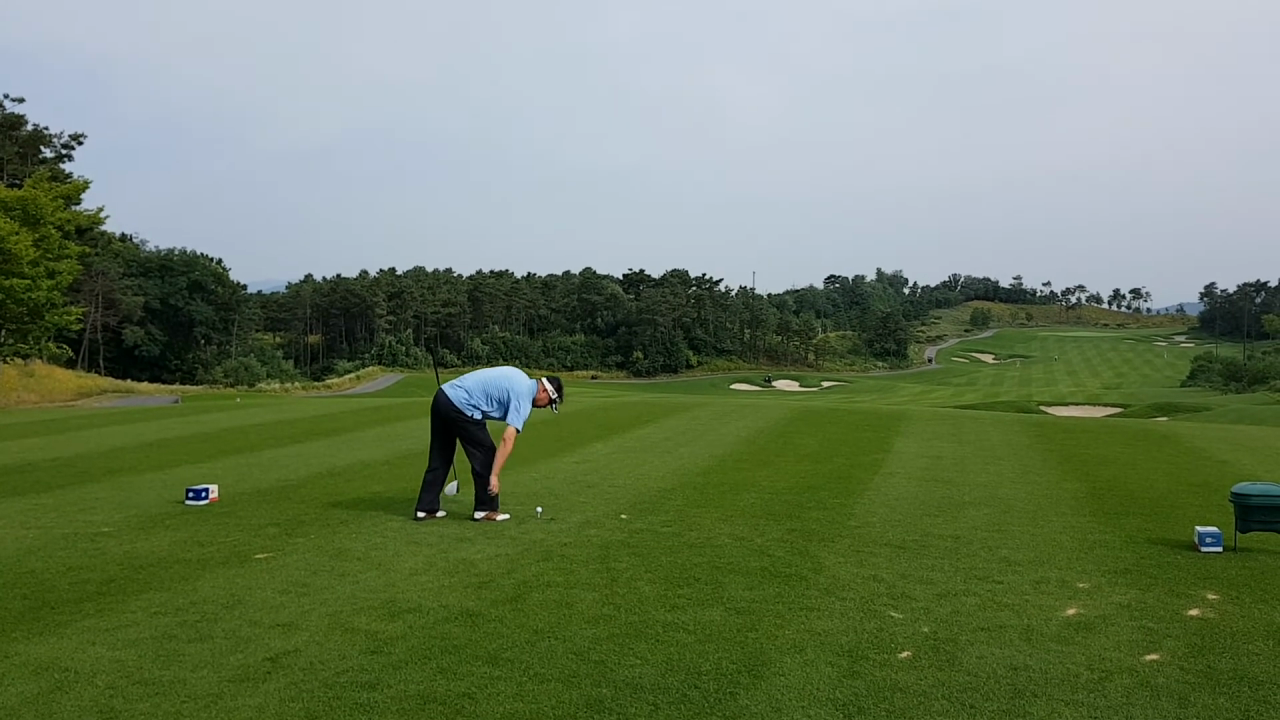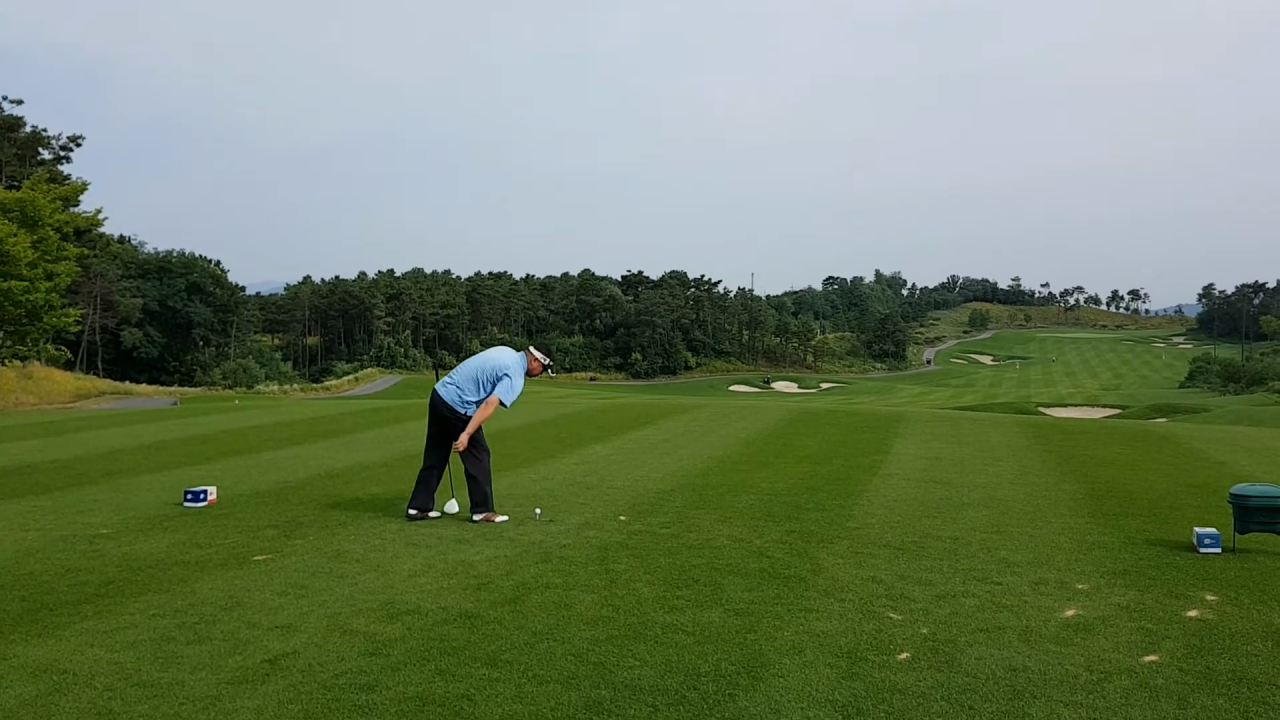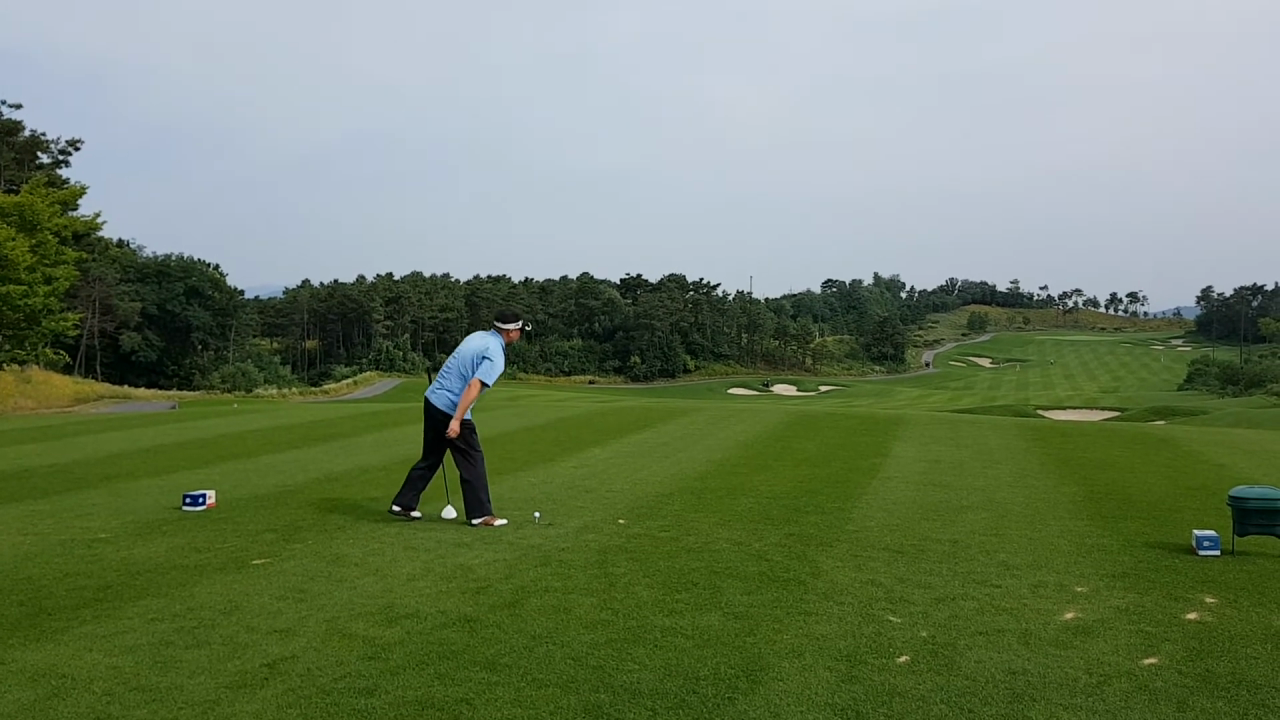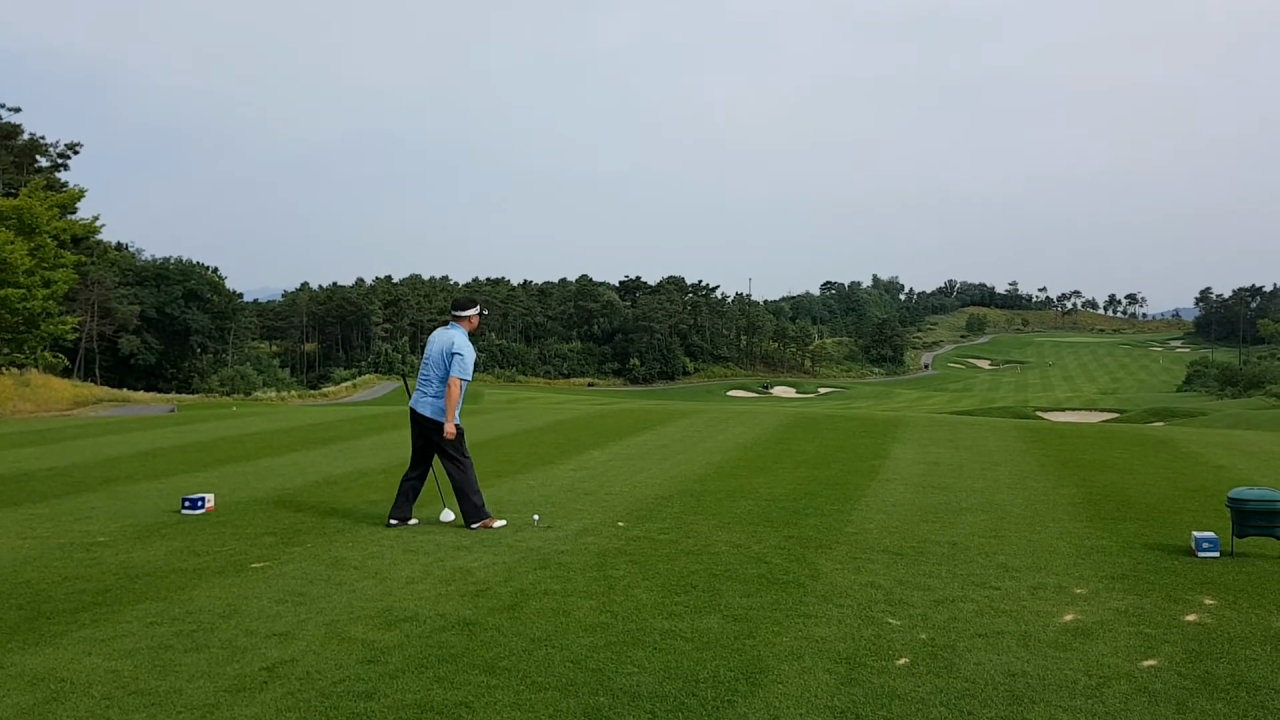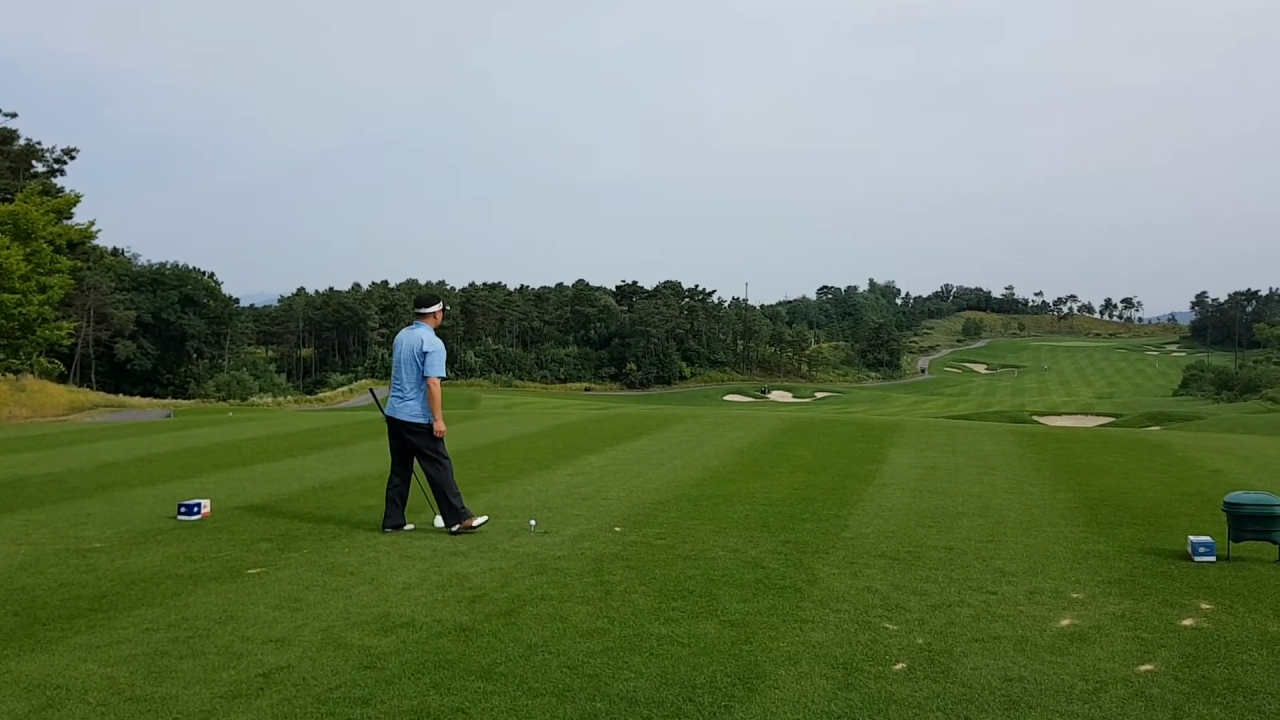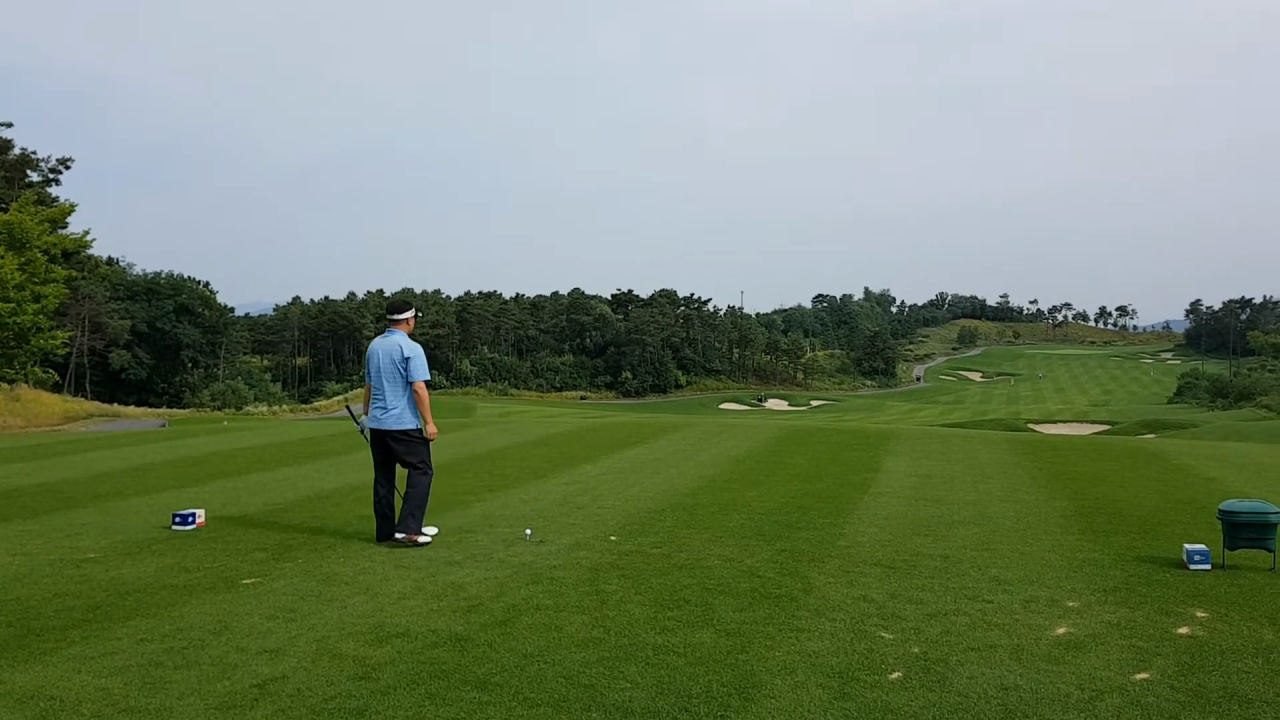
dt=0.2s
person 1, frame 1
left shoulder: (518, 376)
right shoulder: (524, 398)
right elbow: (508, 440)
right wrist: (494, 475)
left hip: (443, 396)
right hip: (461, 406)
left knee: (439, 458)
right knee: (487, 455)
left ankle: (426, 508)
right ankle: (485, 510)
person 1, frame 2
left shoulder: (505, 352)
right shoulder: (515, 377)
right elbow: (489, 405)
right wrist: (466, 434)
left hip: (440, 393)
right hip: (458, 405)
left knee: (435, 458)
right knee: (478, 456)
left ankle: (418, 506)
right ankle: (482, 511)
person 1, frame 3
left shoulder: (477, 336)
right shoulder: (495, 355)
right elbow: (474, 387)
right wrist: (456, 420)
left hip: (433, 400)
right hip: (450, 408)
left knee: (430, 458)
right knee: (472, 461)
left ankle: (403, 503)
right ankle: (481, 514)
person 1, frame 4
left shoulder: (438, 334)
right shoulder: (463, 346)
right elbow: (453, 385)
right wrist: (450, 421)
left hip: (419, 409)
right hip: (439, 415)
left knee: (419, 465)
right knee: (461, 466)
left ankle: (399, 514)
right ankle: (478, 518)
person 1, frame 5
left shoulder: (401, 335)
right shoulder: (432, 342)
right elbow: (432, 384)
right wrist: (438, 419)
left hip: (395, 413)
right hip: (418, 418)
left knee: (400, 470)
right knee: (439, 468)
left ankle: (393, 521)
right ankle: (459, 519)
person 1, frame 6
left shoulder: (374, 345)
right shoulder: (411, 348)
left elbow: (368, 385)
right elbow: (419, 388)
left wrist: (366, 414)
right wrist: (429, 422)
left hip: (377, 424)
right hip: (404, 424)
left knee: (384, 478)
right knee: (421, 471)
left ankle: (385, 530)
right ankle: (408, 529)
